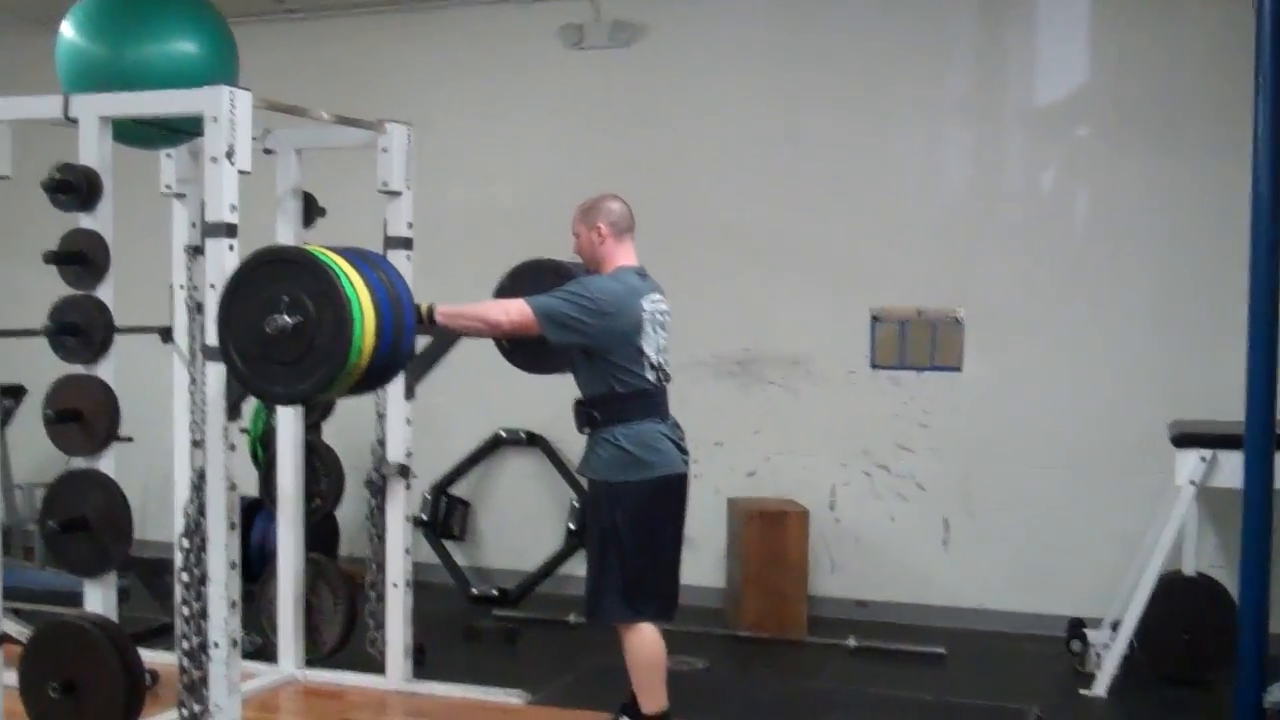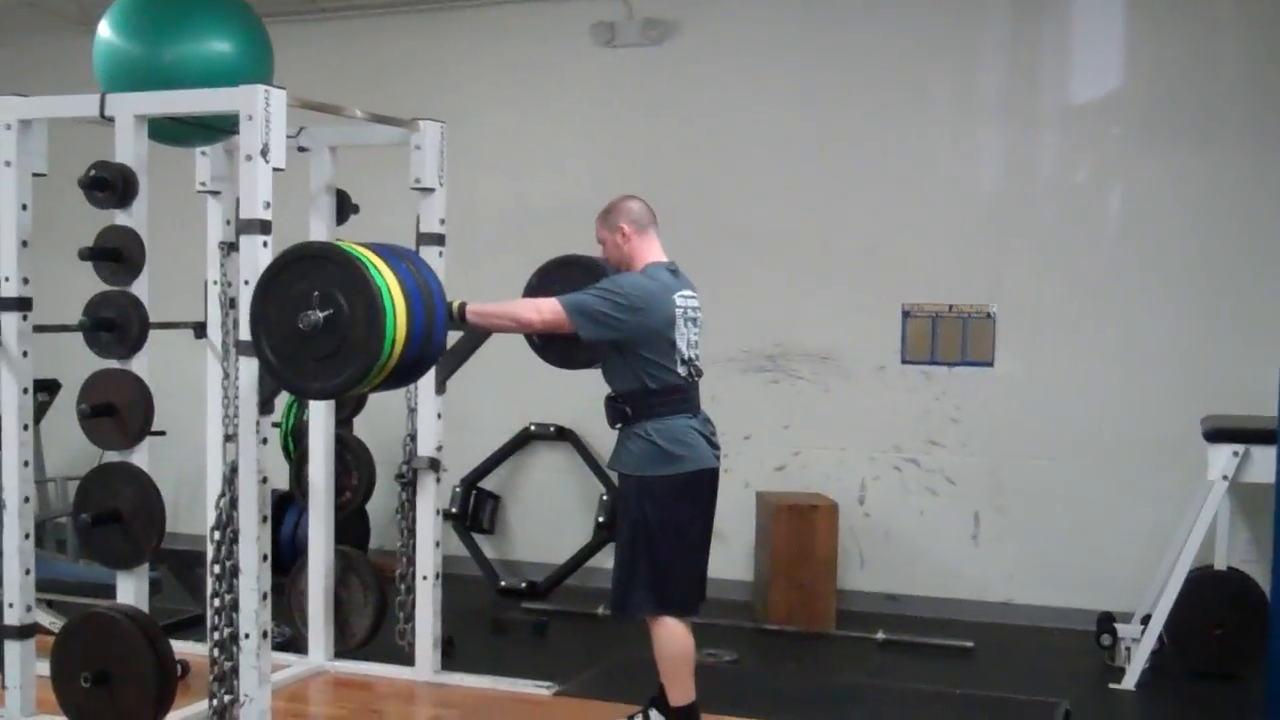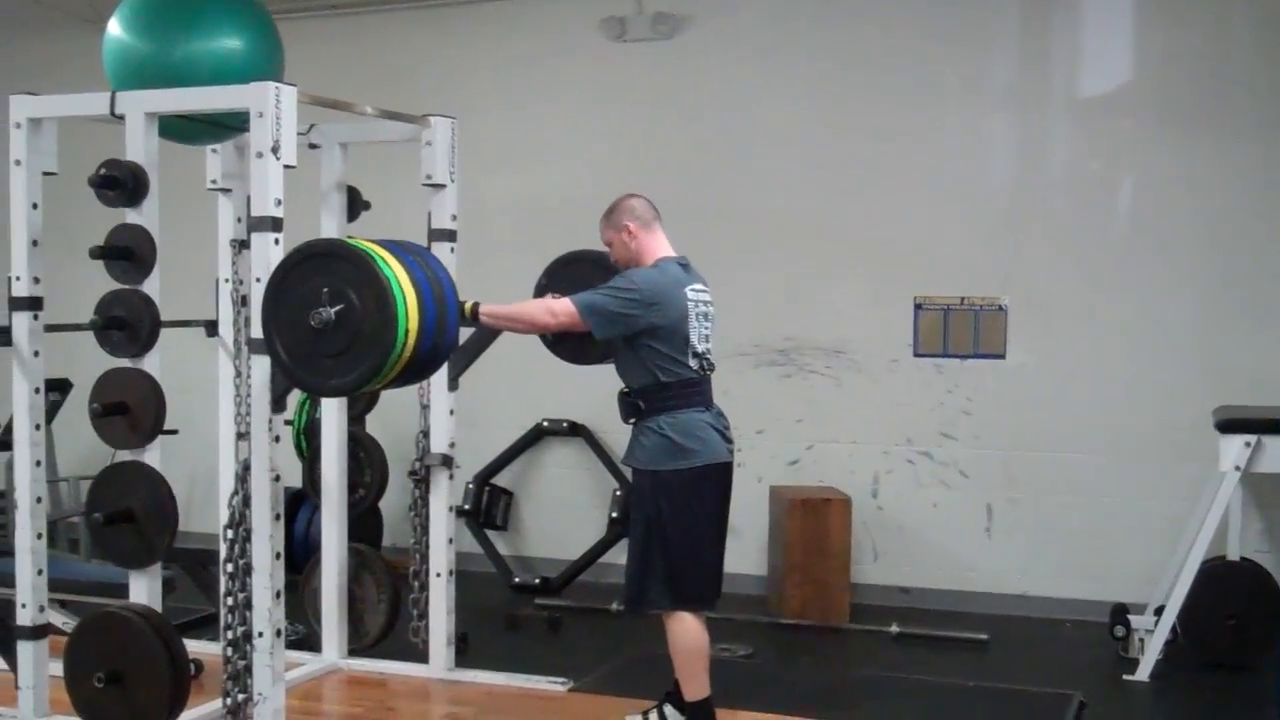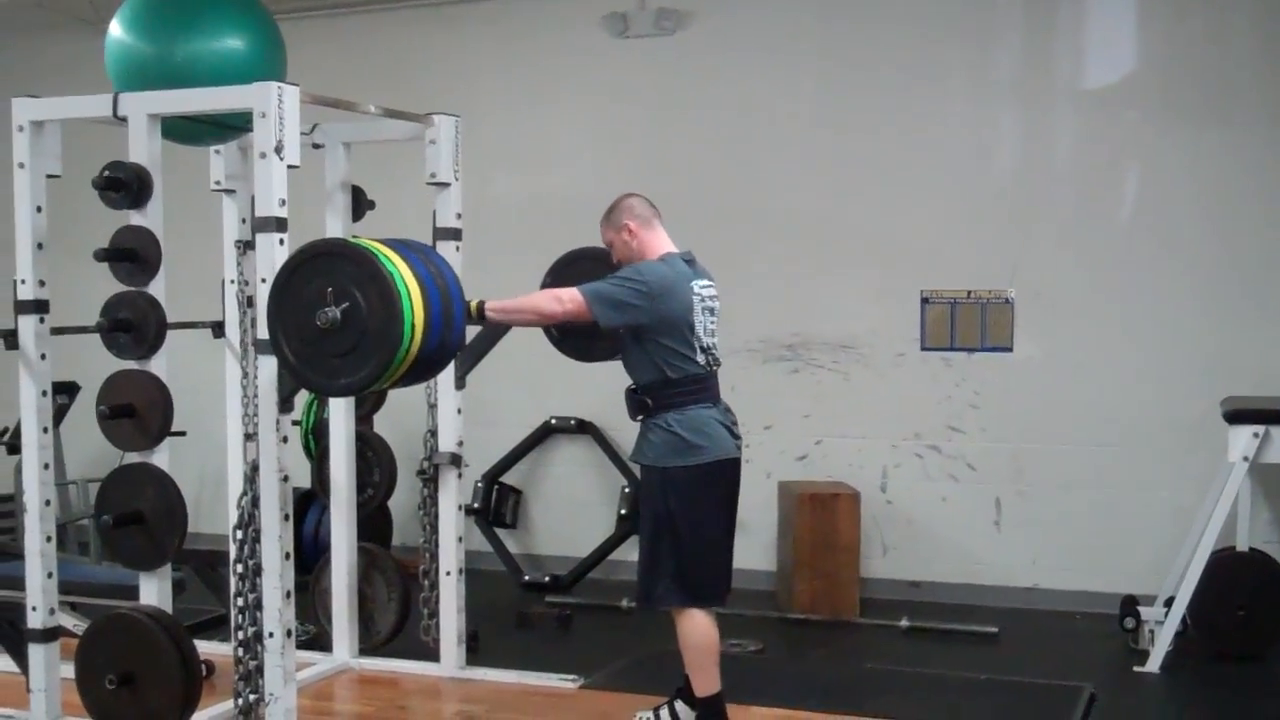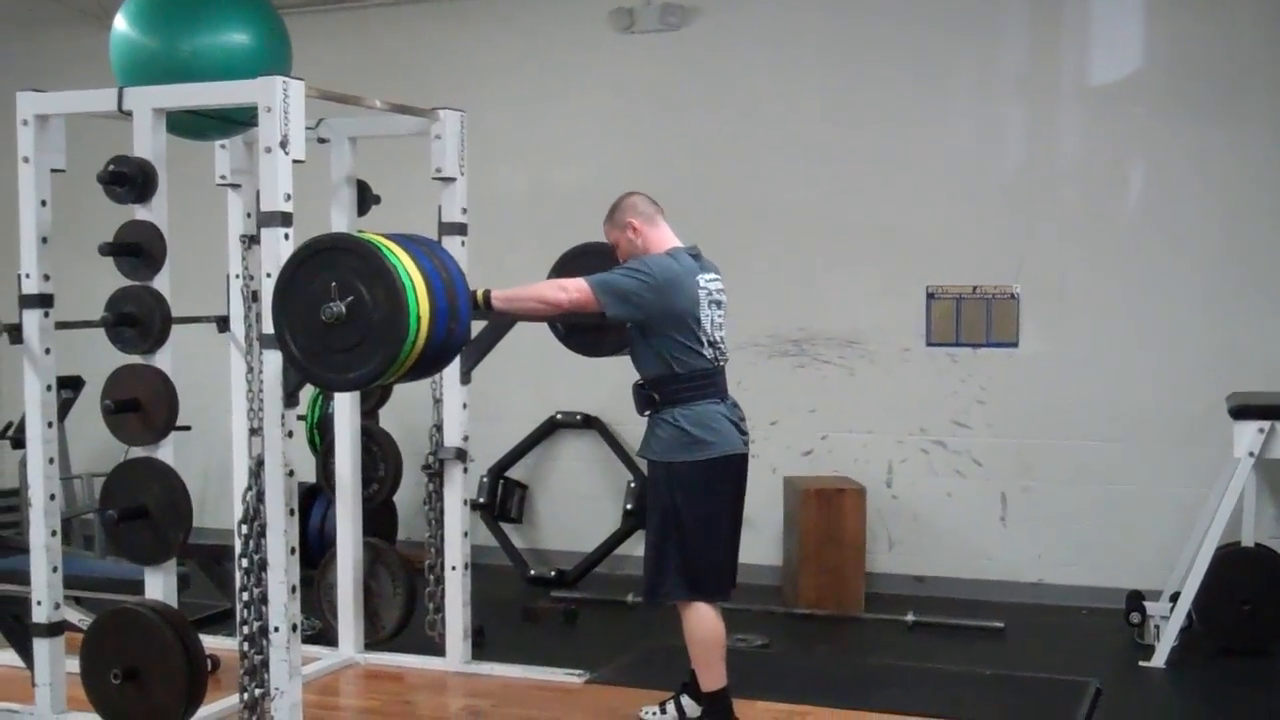
dt=0.2s
person 1, frame 1
left shoulder: (603, 294)
right shoulder: (644, 291)
left elbow: (506, 318)
left wrist: (429, 314)
left hip: (629, 462)
right hip: (654, 457)
left knee: (634, 608)
right knee: (640, 602)
person 1, frame 2
left shoulder: (635, 291)
right shoulder: (676, 286)
left elbow: (538, 315)
left wrist: (460, 311)
left hip: (660, 457)
right hip: (685, 451)
left knee: (662, 601)
right knee: (667, 595)
person 1, frame 3
left shoulder: (647, 286)
right shoulder: (687, 280)
left elbow: (552, 316)
left wrist: (474, 312)
left hip: (674, 451)
right hip: (698, 445)
left knee: (677, 596)
right knee: (682, 590)
person 1, frame 4
left shoulder: (652, 281)
right shoulder: (691, 275)
left elbow: (557, 306)
left wrist: (478, 309)
left hip: (682, 448)
right hip: (705, 441)
left knee: (687, 592)
right knee: (691, 587)
person 1, frame 5
left shoulder: (657, 274)
right shoulder: (698, 269)
left elbow: (567, 293)
left wrist: (484, 299)
left hip: (689, 441)
right hip: (712, 435)
left knee: (692, 587)
right knee: (696, 581)
